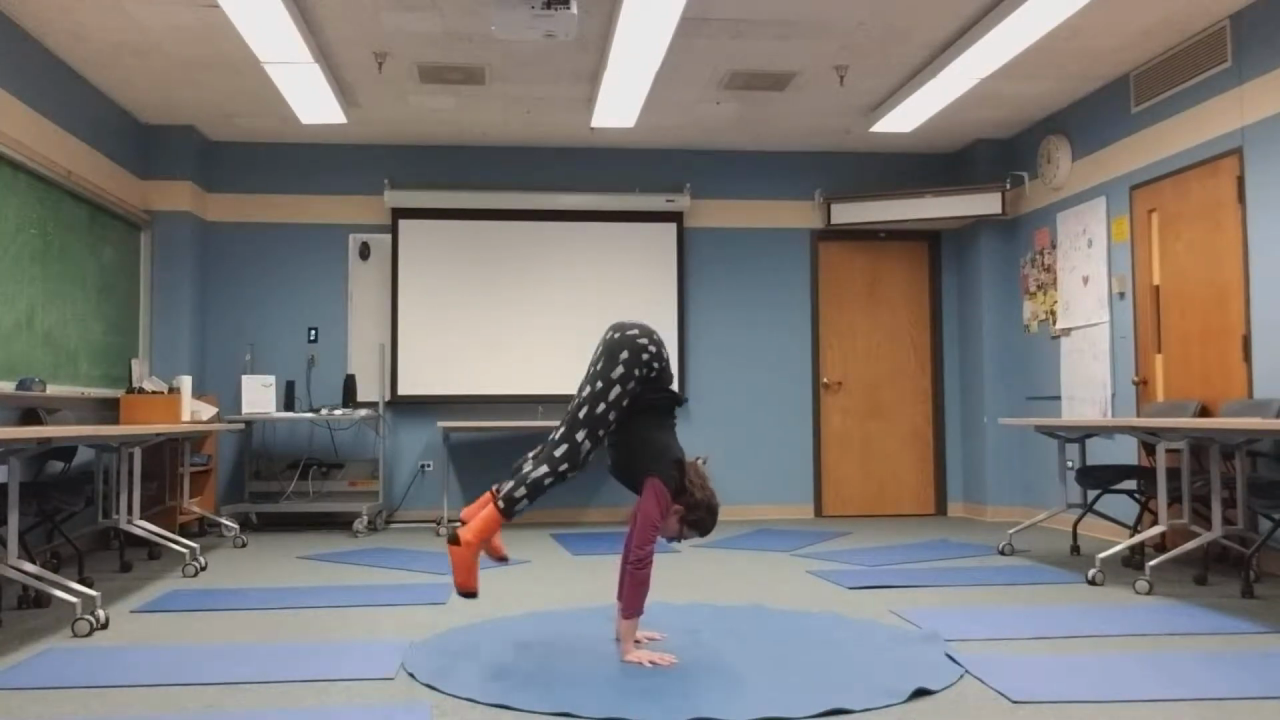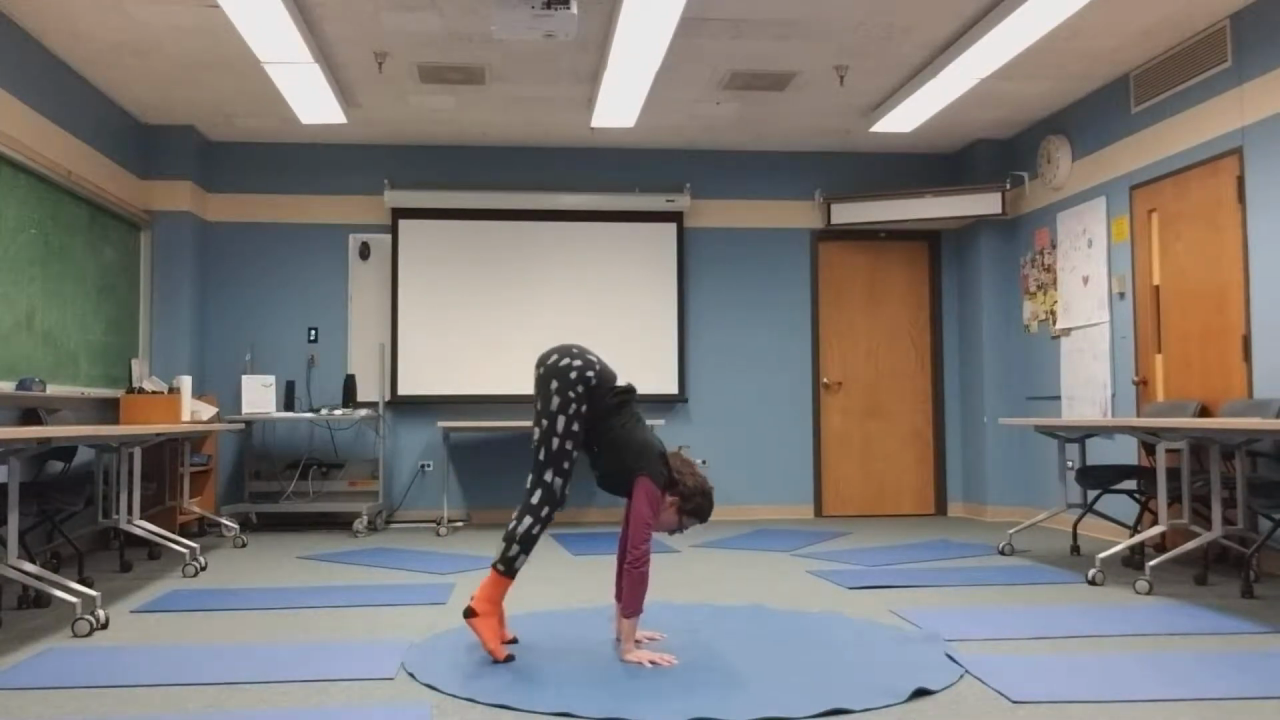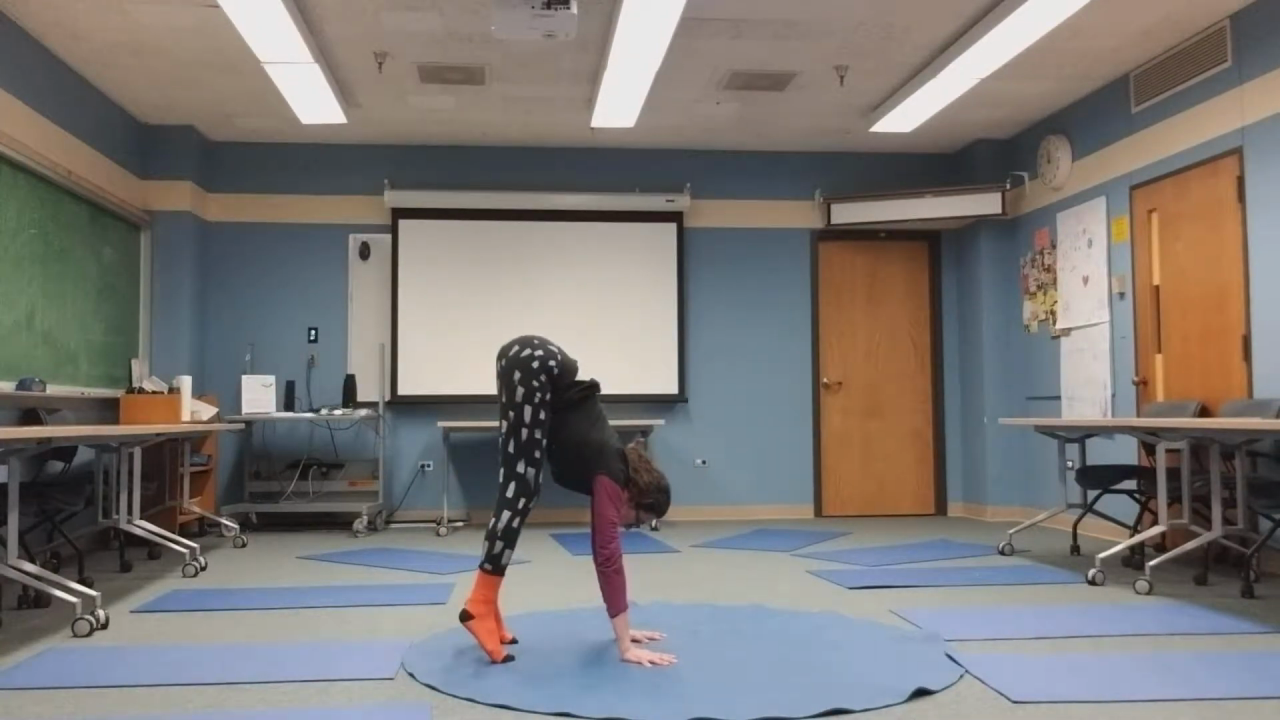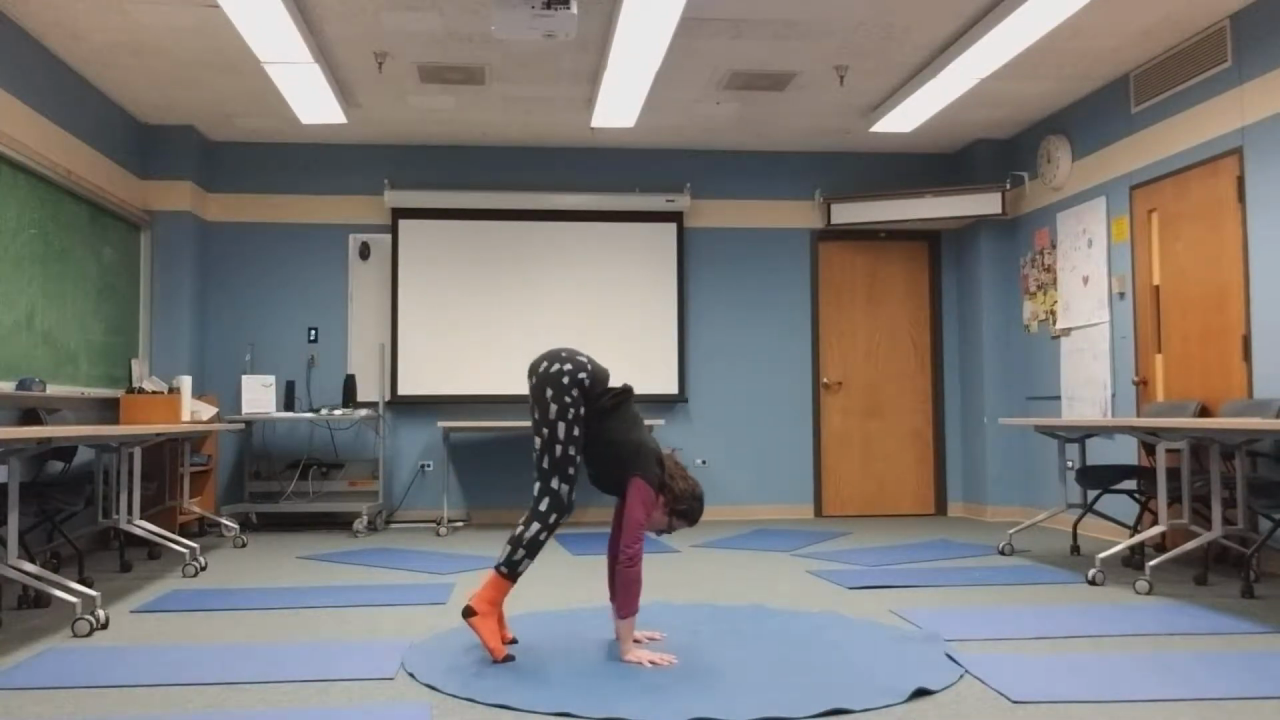
dt=0.4s
person 1, frame 1
left shoulder: (663, 479)
right shoulder: (663, 483)
left elbow: (633, 548)
right elbow: (639, 558)
left wrist: (625, 627)
right wrist: (627, 646)
left knee: (569, 444)
right knee: (568, 451)
left ankle: (489, 505)
right ankle: (474, 536)
person 1, frame 2
left shoulder: (645, 476)
right shoulder: (652, 481)
left elbow: (628, 549)
right elbow: (637, 558)
left wrist: (625, 629)
right wrist: (628, 647)
right hip: (569, 372)
left knee: (548, 497)
right knee: (546, 497)
right ankle: (485, 605)
person 1, frame 3
left shoulder: (608, 469)
right shoulder: (610, 475)
left elbow: (603, 550)
right elbow: (609, 555)
left wrist: (623, 630)
right wrist: (626, 646)
left knee: (520, 493)
right knee: (520, 493)
right ankle: (481, 608)
person 1, frame 4
left shoulder: (636, 476)
right shoulder: (646, 481)
left elbow: (619, 547)
right elbow: (629, 556)
left wrist: (624, 628)
right wrist: (627, 647)
left hip: (568, 376)
right hip: (563, 376)
left knee: (552, 503)
right knee: (553, 504)
right ankle: (485, 605)
